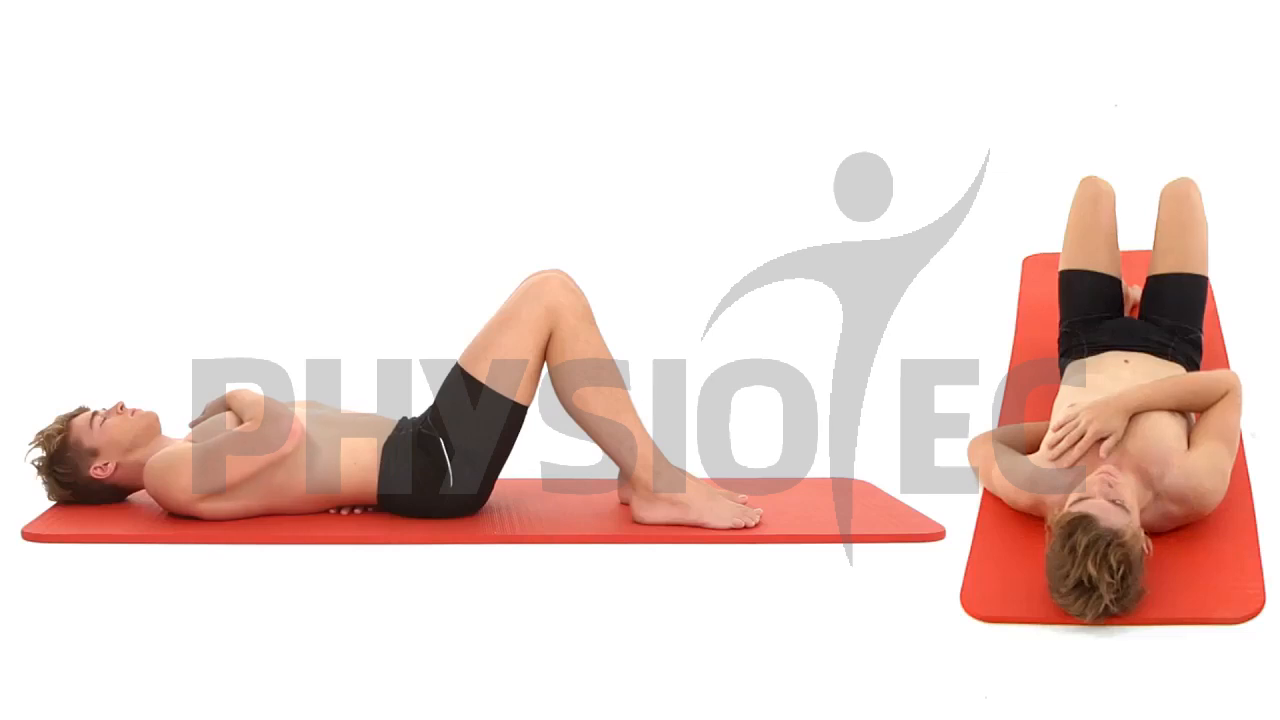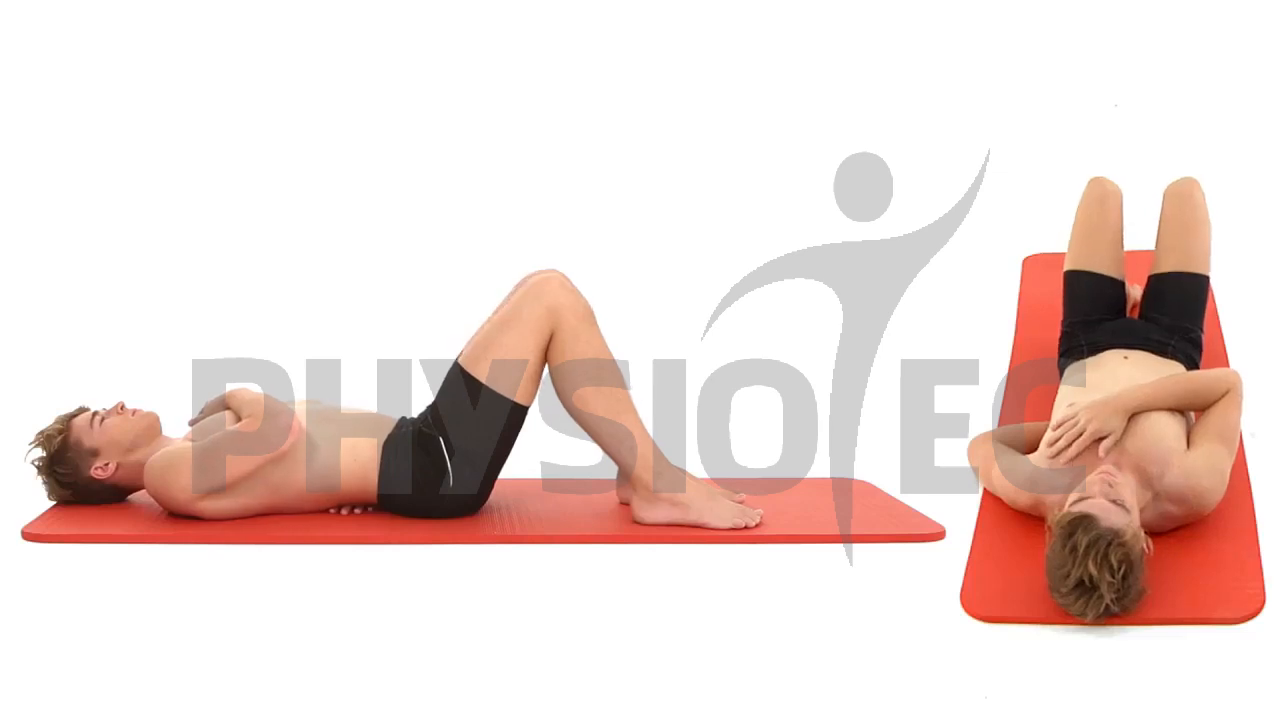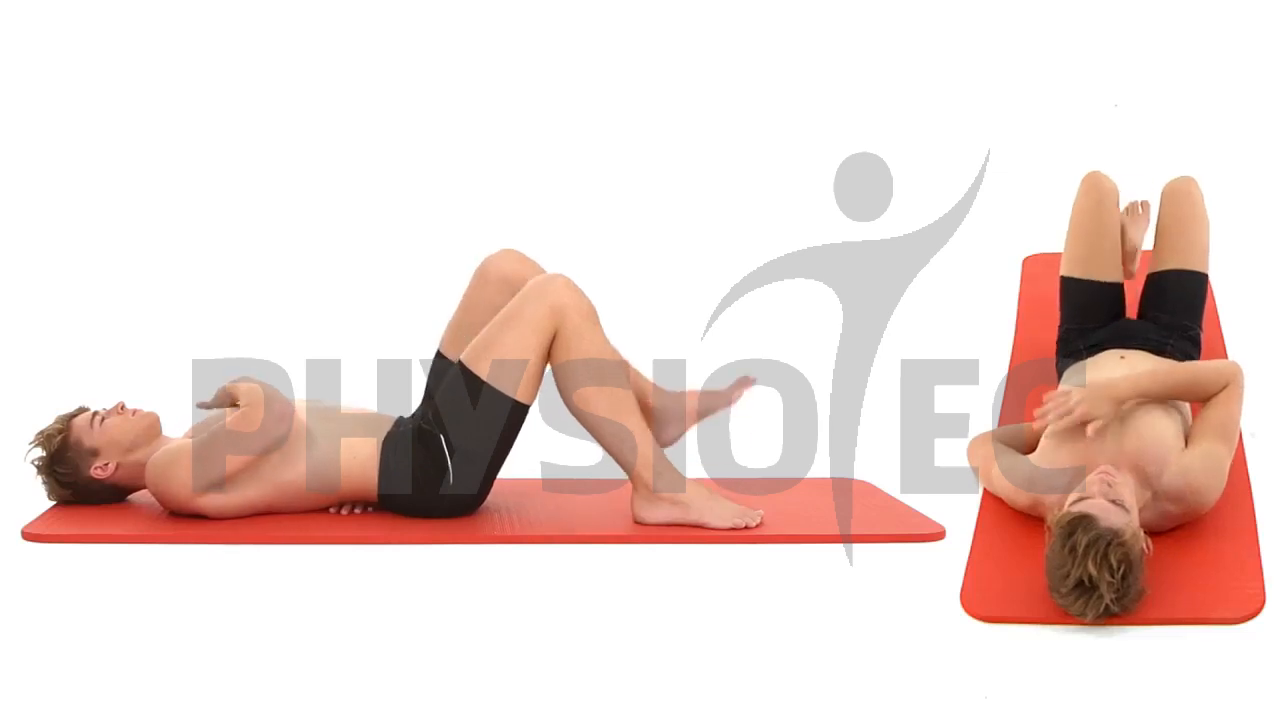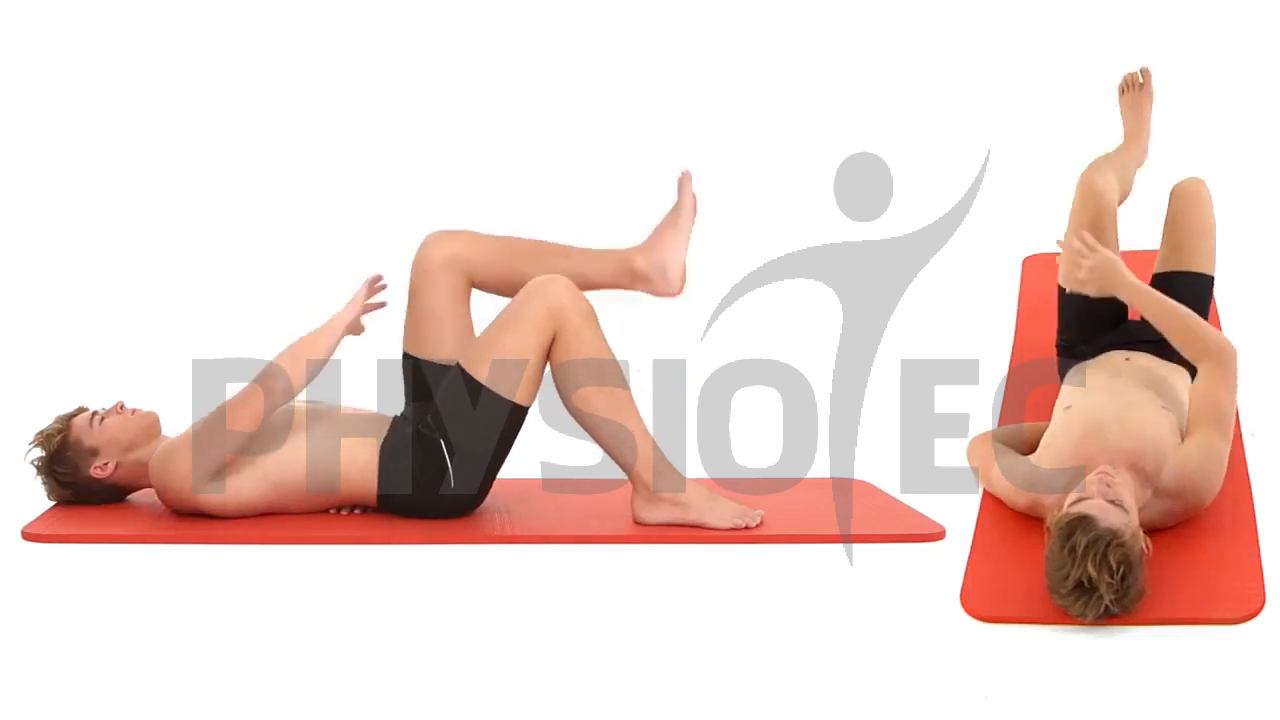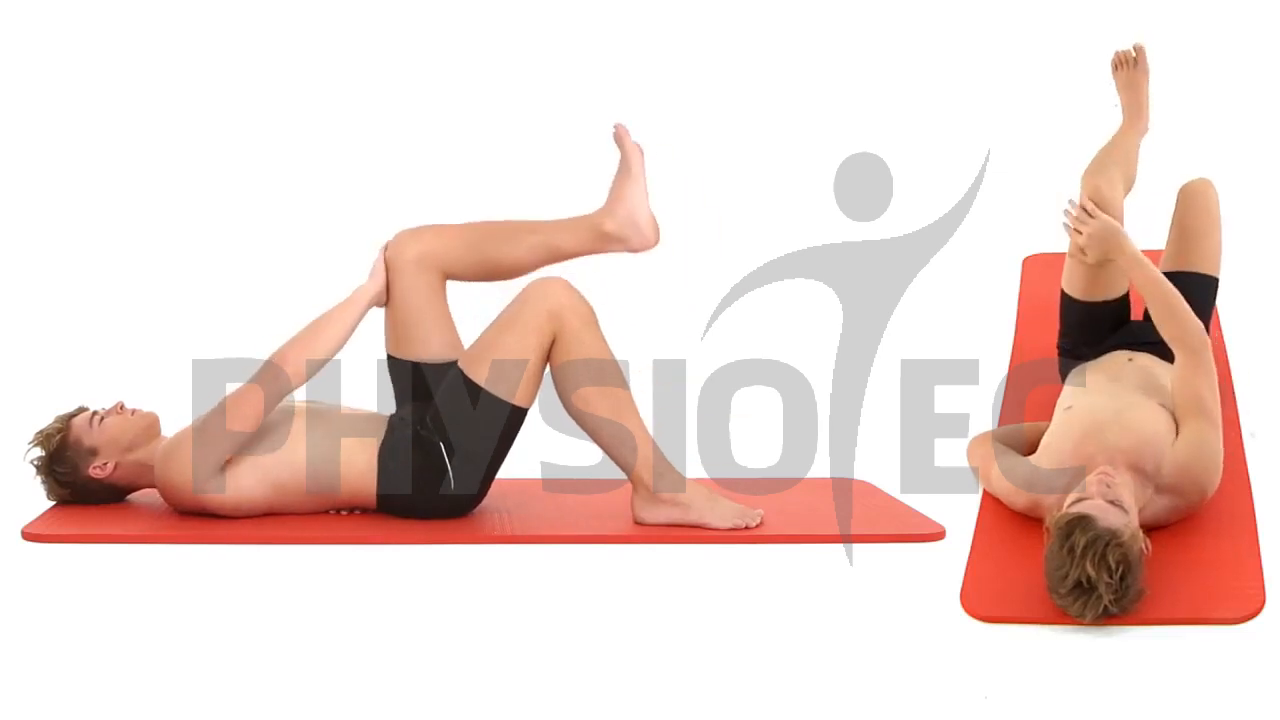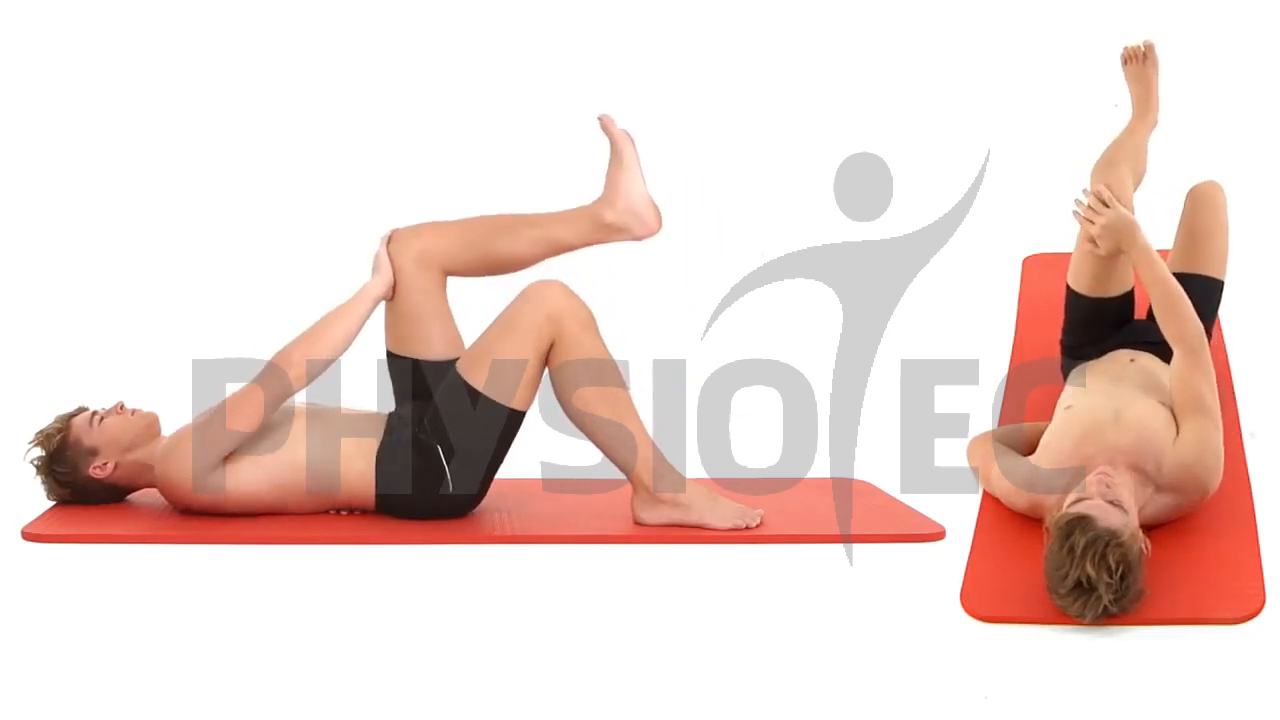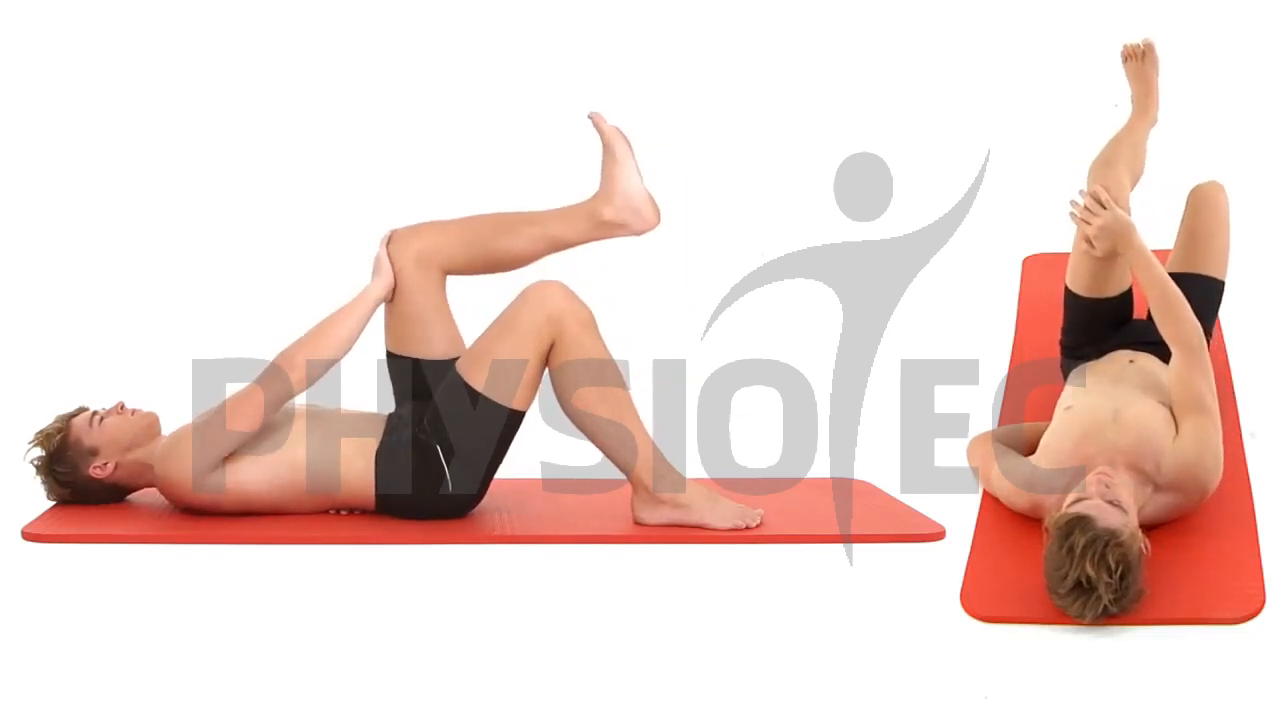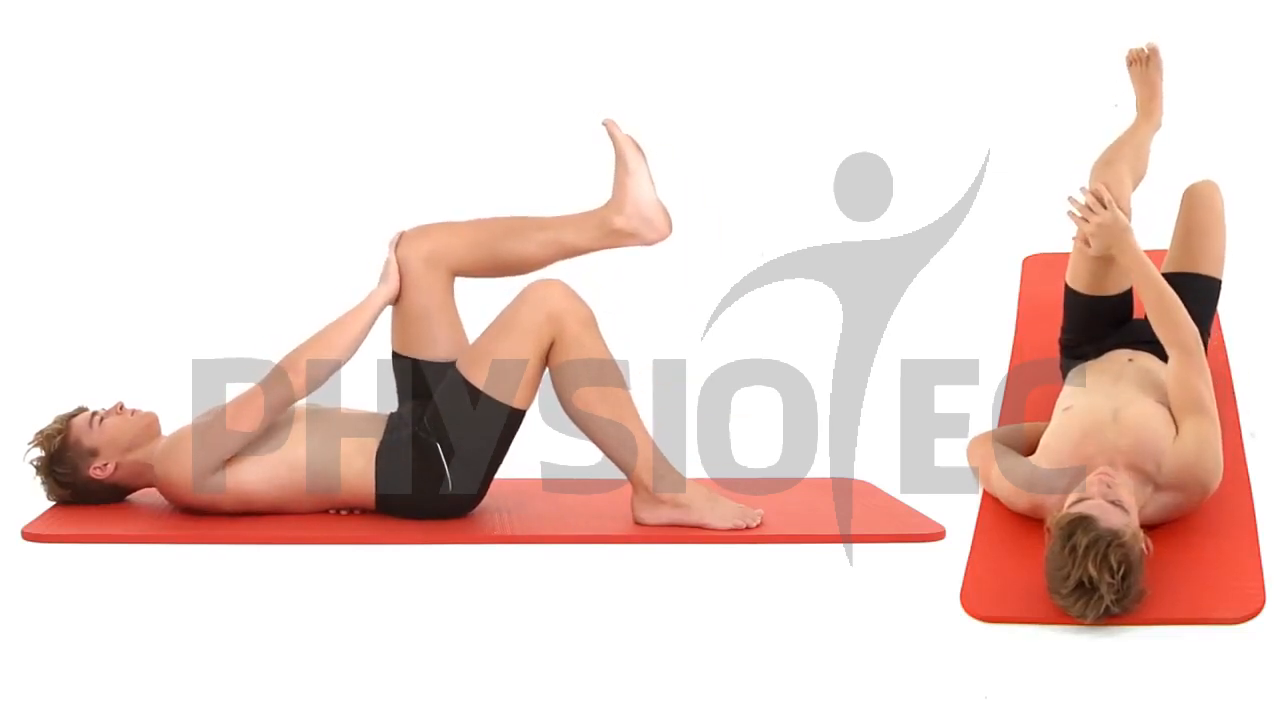
dt=0.5s
person 1, frame 1
left shoulder: (198, 446)
right shoulder: (173, 474)
right elbow: (286, 434)
right wrist: (241, 400)
left hip: (420, 445)
right hip: (433, 469)
left knee: (546, 291)
right knee: (553, 296)
left ankle: (644, 474)
right ankle: (658, 488)
person 1, frame 2
left shoulder: (197, 447)
right shoulder: (173, 474)
right elbow: (282, 430)
right wrist: (240, 397)
left hip: (421, 441)
right hip: (435, 469)
left knee: (544, 287)
right knee: (553, 299)
left ankle: (642, 471)
right ankle: (661, 490)
person 1, frame 3
left shoulder: (198, 449)
right shoulder: (174, 474)
right elbow: (275, 421)
right wrist: (241, 386)
left hip: (420, 440)
right hip: (435, 467)
left knee: (506, 269)
right knee: (555, 296)
left ankle: (655, 409)
right ankle: (661, 489)
person 1, frame 4
left shoulder: (198, 452)
right shoulder: (178, 471)
right elbow: (269, 396)
right wrist: (341, 322)
left hip: (419, 435)
right hip: (434, 469)
left knee: (443, 252)
right knee: (553, 298)
left ankle: (641, 266)
right ankle: (661, 492)
person 1, frame 5
left shoulder: (196, 449)
right shoulder: (184, 471)
right elbow: (272, 382)
right wrist: (365, 296)
left hip: (420, 433)
right hip: (434, 467)
left knee: (410, 250)
right knee: (553, 302)
left ankle: (609, 226)
right ankle: (662, 492)
person 1, frame 6
left shoulder: (197, 451)
right shoulder: (182, 469)
right elbow: (273, 385)
right wrist: (371, 294)
left hip: (417, 431)
right hip: (432, 467)
left knee: (411, 247)
right knee: (552, 306)
left ankle: (609, 217)
right ankle: (662, 492)
person 1, frame 7
left shoulder: (196, 451)
right shoulder: (182, 470)
right elbow: (275, 387)
right wrist: (373, 296)
left hip: (419, 434)
right hip: (431, 466)
left knee: (410, 247)
right knee: (551, 307)
left ankle: (604, 212)
right ankle: (662, 492)
person 1, frame 8
left shoulder: (195, 452)
right shoulder: (180, 468)
right elbow: (280, 389)
right wrist: (379, 298)
left hip: (419, 430)
right hip: (432, 466)
left knee: (421, 248)
right knee: (551, 305)
left ankle: (617, 220)
right ankle: (661, 491)
person 2, frame 1
left shoulder: (1036, 494)
right shoulder: (1191, 496)
left elbow: (980, 446)
right elbow: (1228, 384)
left wrist: (1064, 425)
right wrist: (1125, 405)
left hip: (1089, 349)
right hip: (1167, 351)
left knee: (1095, 188)
right knee: (1180, 189)
left ankle: (1123, 297)
right ankle: (1132, 299)
person 2, frame 2
left shoulder: (1035, 492)
right shoulder: (1190, 495)
left elbow: (979, 444)
right elbow: (1229, 382)
left wrist: (1058, 425)
right wrist: (1125, 404)
left hip: (1089, 349)
right hip: (1167, 350)
left knee: (1103, 190)
right knee: (1184, 189)
left ankle: (1124, 299)
right ankle: (1133, 301)
person 2, frame 3
left shoulder: (1035, 494)
right shoulder: (1187, 496)
left elbow: (980, 446)
right elbow: (1230, 376)
left wrist: (1055, 429)
right wrist: (1121, 391)
left hip: (1089, 349)
right hip: (1165, 348)
left knee: (1098, 184)
right knee: (1181, 188)
left ankle: (1126, 252)
right ankle: (1129, 250)
person 2, frame 4
left shoulder: (1032, 495)
right shoulder: (1186, 493)
left elbow: (979, 445)
right elbow: (1221, 356)
left wrist: (1055, 426)
right wrist: (1126, 284)
left hip: (1087, 359)
right hip: (1166, 362)
left knee: (1095, 185)
right knee: (1189, 191)
left ankle: (1135, 143)
person 2, frame 5
left shoulder: (1034, 495)
right shoulder: (1186, 487)
left elbow: (980, 444)
right elbow: (1194, 348)
left wrist: (1059, 426)
right wrist: (1124, 251)
left hip: (1090, 360)
right hip: (1162, 361)
left knee: (1098, 197)
right knee: (1197, 191)
left ankle: (1136, 120)
person 2, frame 6
left shoulder: (1033, 495)
right shoulder: (1189, 484)
left elbow: (979, 444)
right elbow: (1191, 348)
left wrist: (1058, 424)
right wrist: (1136, 243)
left hip: (1091, 360)
right hip: (1162, 361)
left knee: (1108, 191)
right knee: (1206, 194)
left ankle: (1145, 115)
person 2, frame 7
left shoulder: (1033, 496)
right shoulder: (1187, 485)
left elbow: (980, 444)
right elbow: (1189, 347)
left wrist: (1061, 425)
right wrist: (1131, 246)
left hip: (1090, 360)
right hip: (1162, 360)
left knee: (1105, 190)
right knee: (1208, 194)
left ankle: (1145, 112)
person 2, frame 8
left shoulder: (1033, 496)
right shoulder: (1190, 482)
left elbow: (979, 444)
right elbow: (1186, 350)
left wrist: (1059, 425)
right wrist: (1126, 248)
left hip: (1090, 357)
right hip: (1160, 359)
left knee: (1107, 185)
right knee: (1203, 192)
left ankle: (1149, 117)
